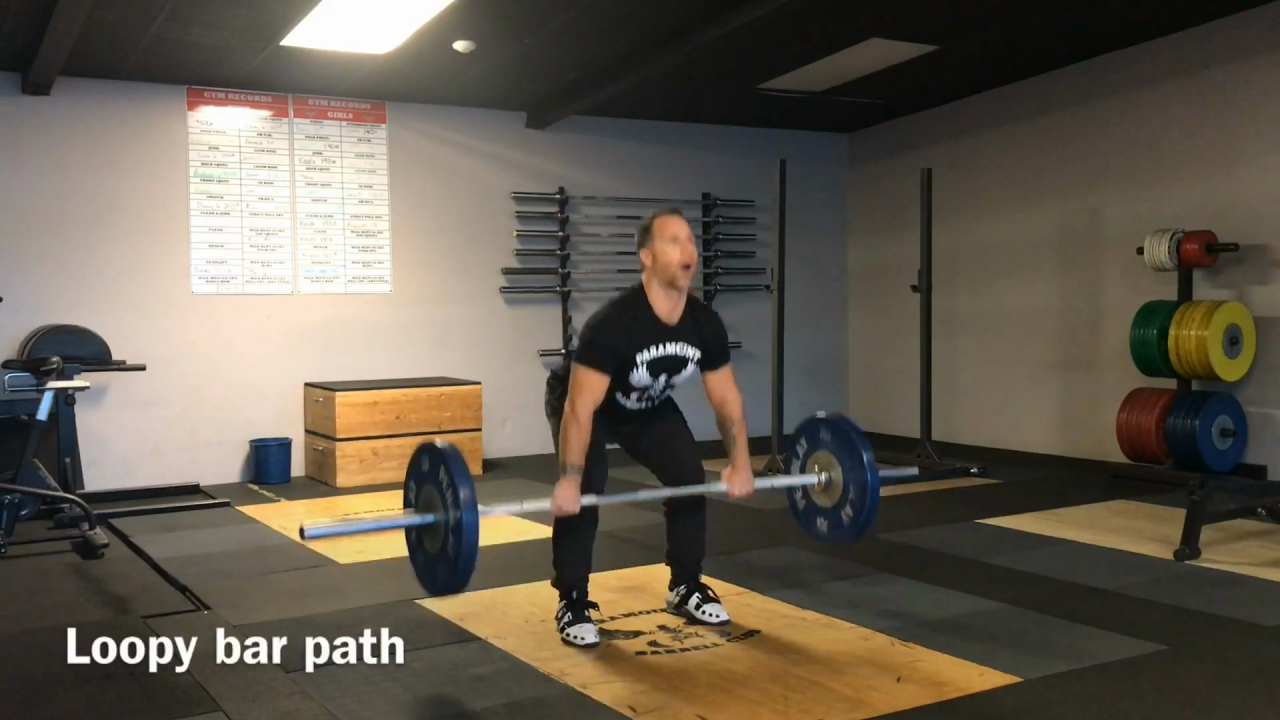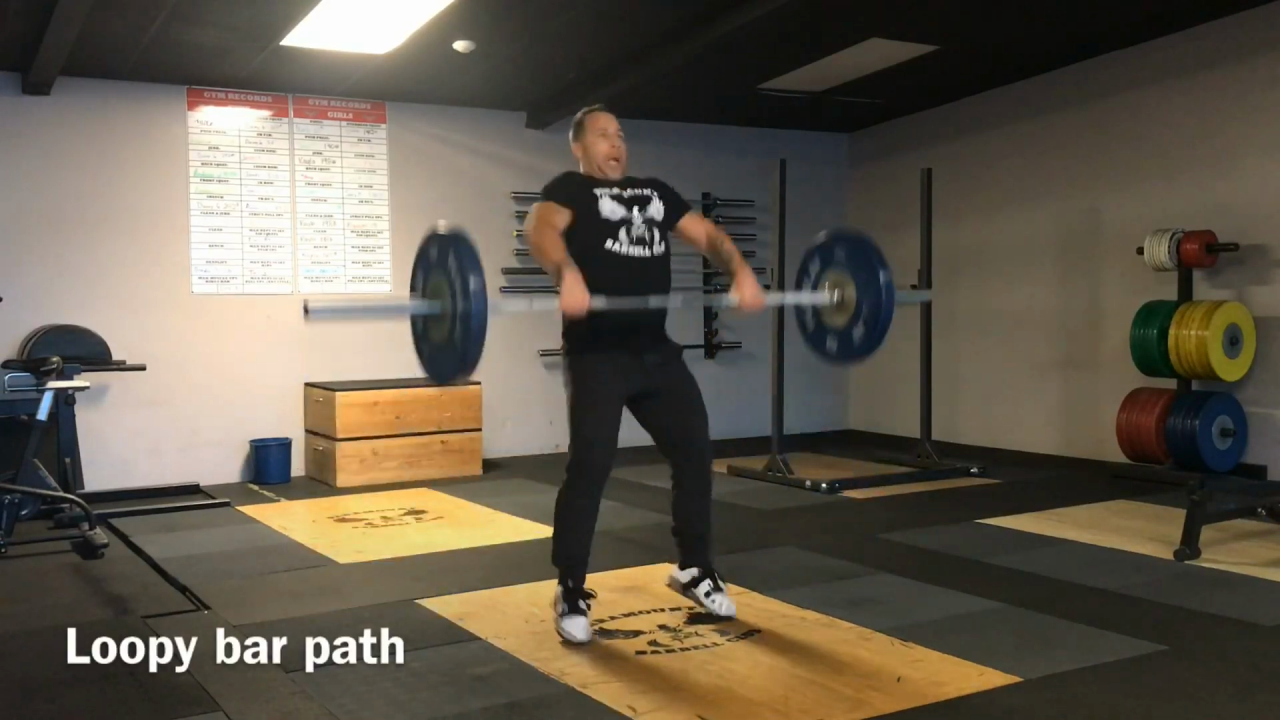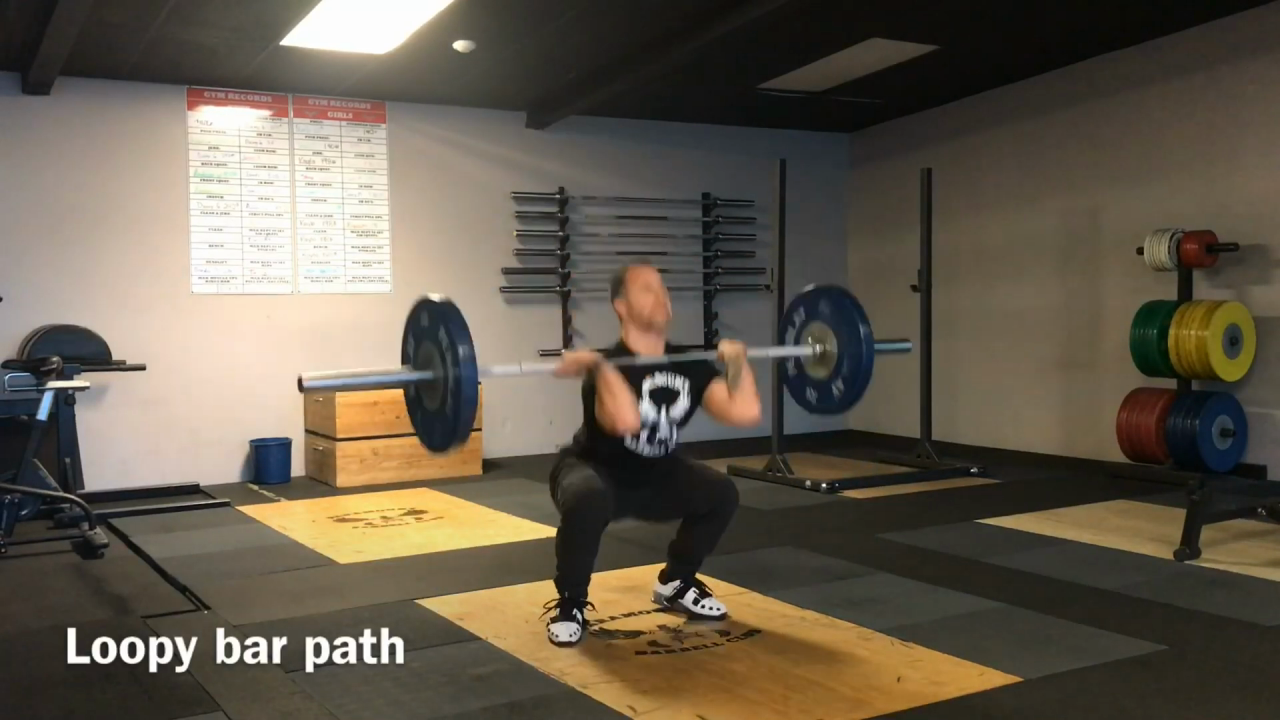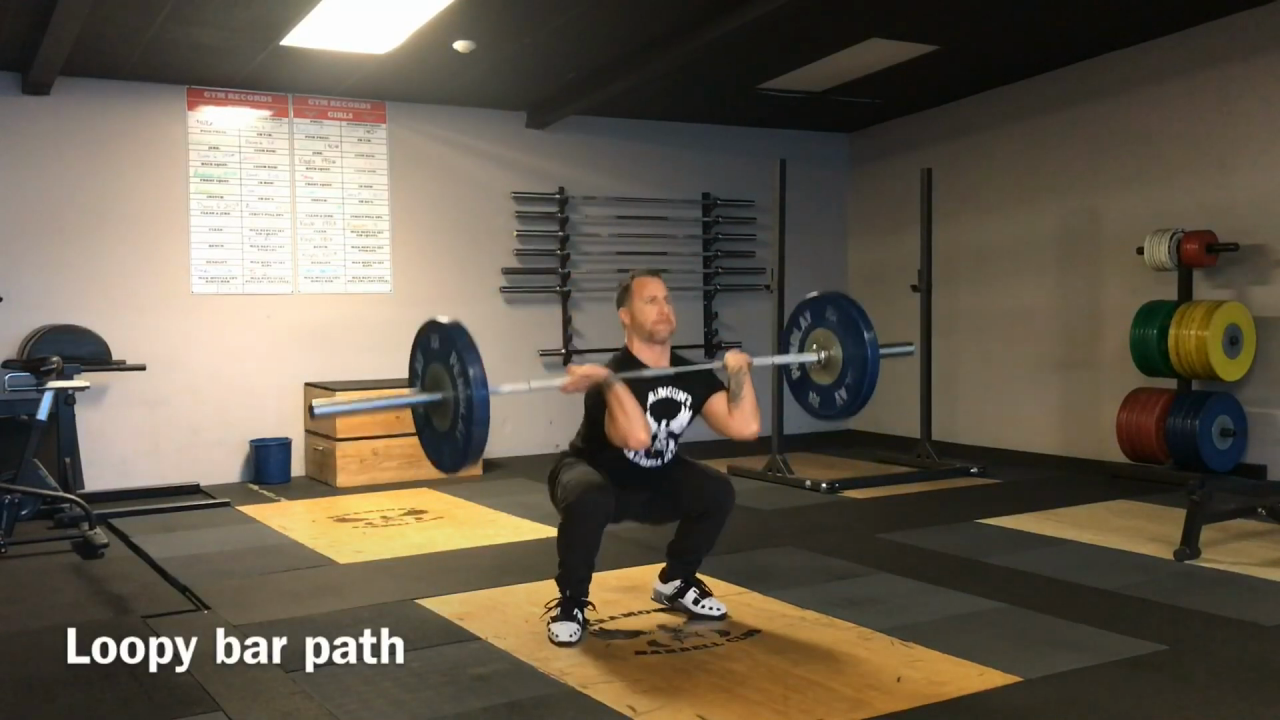
dt=0.5s
person 1, frame 1
left shoulder: (705, 323)
right shoulder: (614, 321)
left elbow: (727, 397)
right elbow: (580, 408)
left wrist: (740, 463)
right wrist: (568, 483)
left hip: (650, 409)
right hip: (591, 409)
left knee: (688, 478)
right knee: (585, 496)
left ankle: (686, 589)
right ankle: (572, 604)
person 1, frame 2
left shoulder: (654, 192)
right shoulder: (572, 189)
left elbow: (707, 234)
right elbow: (539, 229)
left wrist: (740, 272)
right wrist: (567, 273)
left hip: (658, 354)
right hip: (597, 357)
left knee: (694, 456)
right knee: (589, 466)
left ankle: (694, 569)
right ankle: (570, 592)
person 1, frame 3
left shoulder: (689, 367)
right shoulder: (610, 370)
left elbow: (746, 413)
right elbow: (626, 419)
left wrist: (734, 361)
right wrist: (597, 364)
left hip: (656, 478)
right hip: (596, 476)
left knee: (722, 495)
right knee: (586, 504)
left ankle: (675, 582)
right ankle: (570, 603)
person 1, frame 4
left shoulder: (692, 377)
right shoulder: (613, 379)
left elbow: (746, 427)
right elbow: (636, 437)
left wrist: (738, 370)
right wrist: (606, 379)
left hip: (654, 483)
right hip: (597, 480)
left knee: (717, 493)
right knee: (588, 500)
left ankle: (675, 581)
right ankle: (571, 602)
